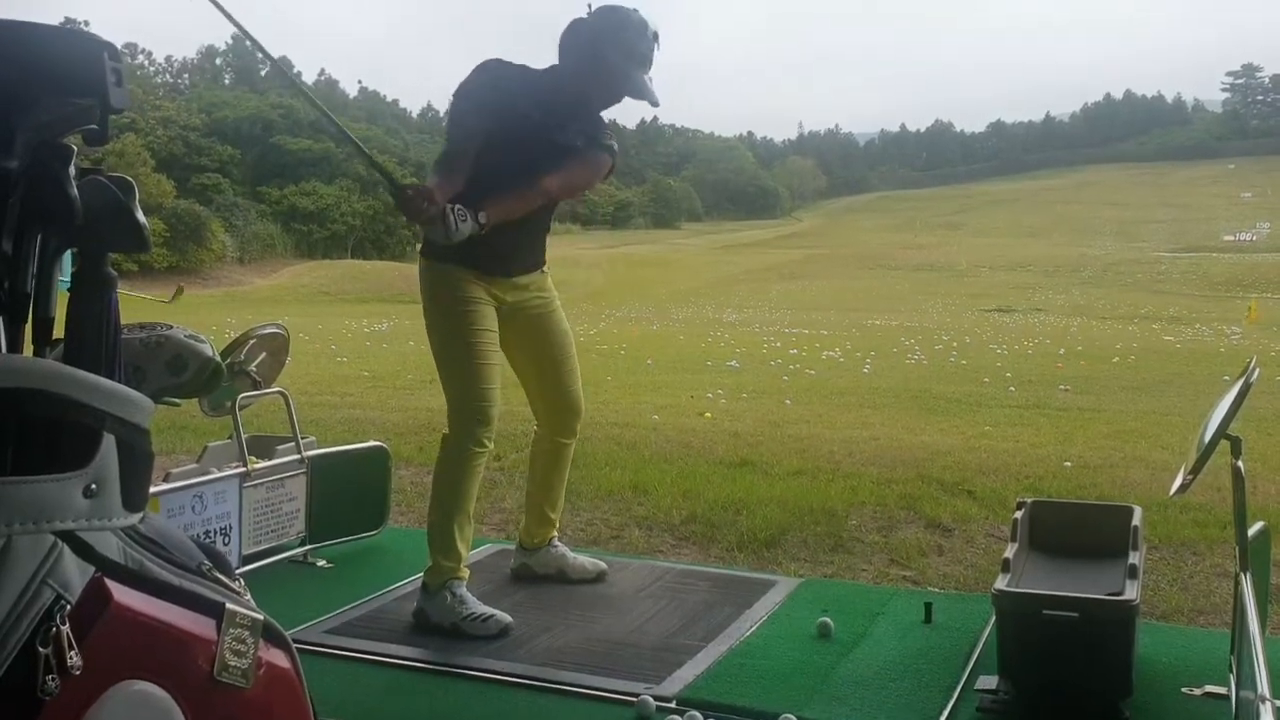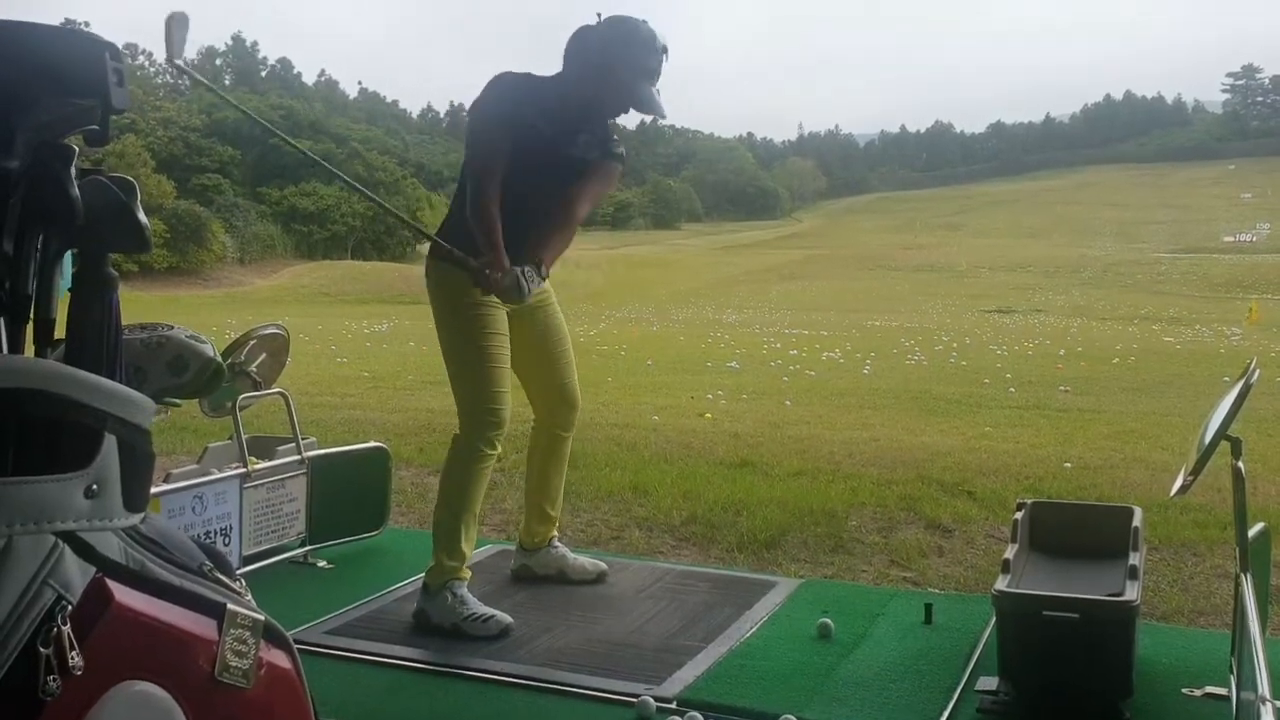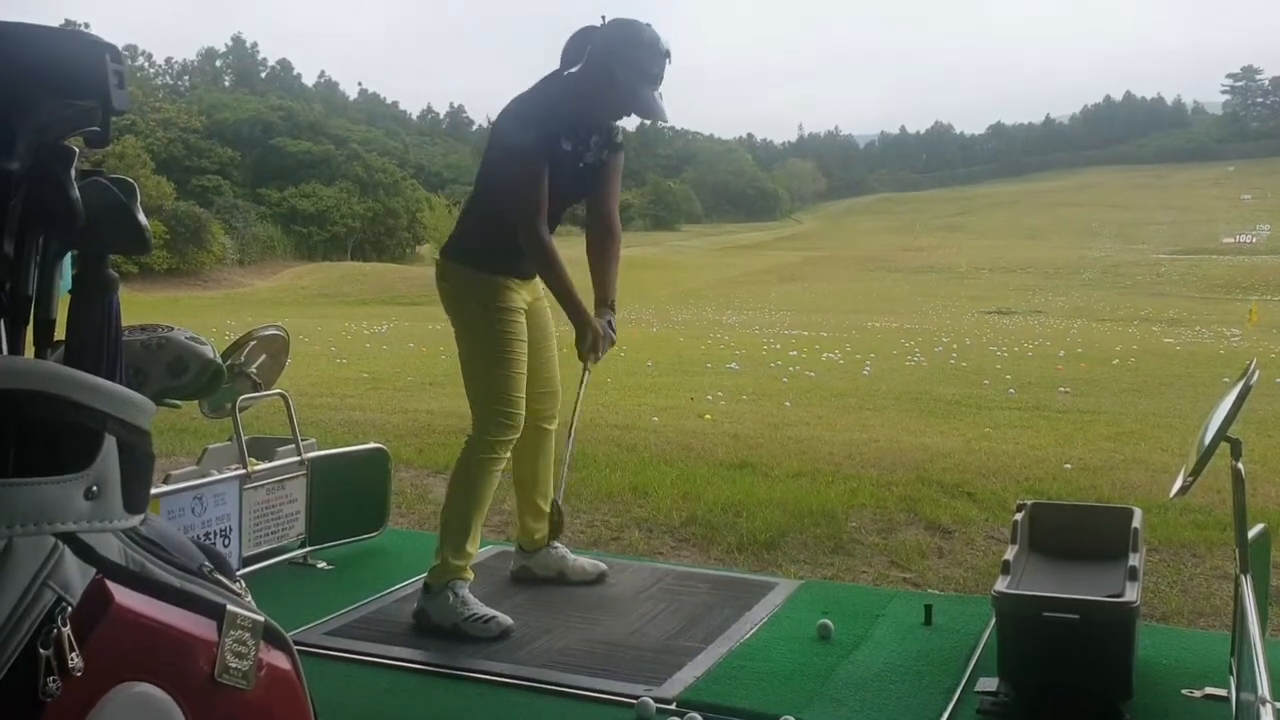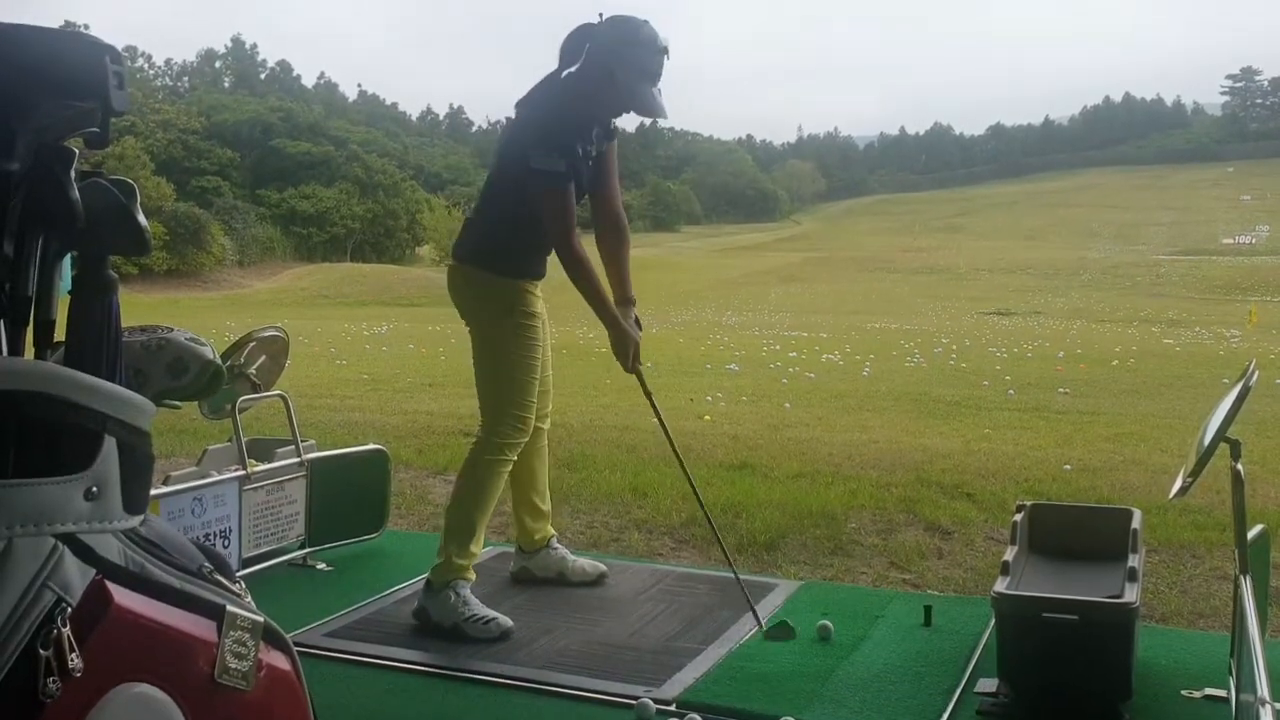
dt=0.2s
person 1, frame 1
left shoulder: (598, 144)
right shoulder: (496, 82)
left elbow: (542, 192)
right elbow: (458, 156)
left wrist: (471, 220)
right wrist: (437, 195)
left hip: (527, 277)
right hip: (459, 272)
left knee: (563, 412)
right knee: (476, 420)
left ankle: (538, 545)
right ankle: (441, 587)
person 1, frame 2
left shoulder: (604, 146)
right shoulder: (510, 97)
left elbow: (570, 216)
right elbow: (482, 191)
left wrist: (527, 273)
right wrist: (494, 262)
left hip: (526, 278)
right hip: (466, 273)
left knee: (561, 409)
right knee: (486, 422)
left ankle: (538, 545)
right ankle: (442, 587)
person 1, frame 3
left shoulder: (605, 133)
right shoulder: (530, 120)
left elbow: (604, 225)
right elbow: (531, 229)
left wrist: (605, 308)
right wrist: (579, 316)
left hip: (520, 277)
right hip: (480, 275)
left knee: (543, 412)
right knee: (499, 423)
left ankle: (535, 546)
right ankle: (444, 587)
person 1, frame 4
left shoulder: (597, 122)
right shoulder: (546, 129)
left elbow: (610, 218)
right elbow: (566, 240)
left wrist: (627, 304)
right wrist: (614, 325)
left hip: (516, 276)
right hip: (494, 278)
left knee: (535, 415)
right knee: (506, 427)
left ankle: (535, 546)
right ankle: (445, 586)
